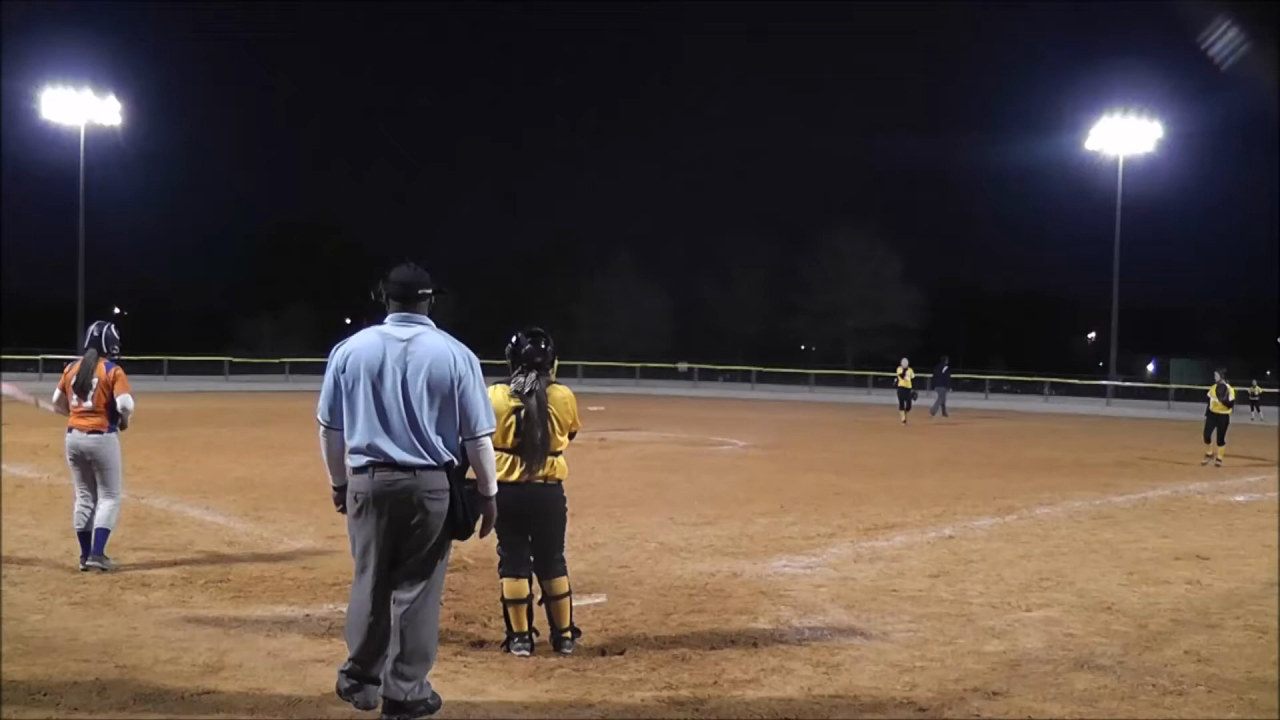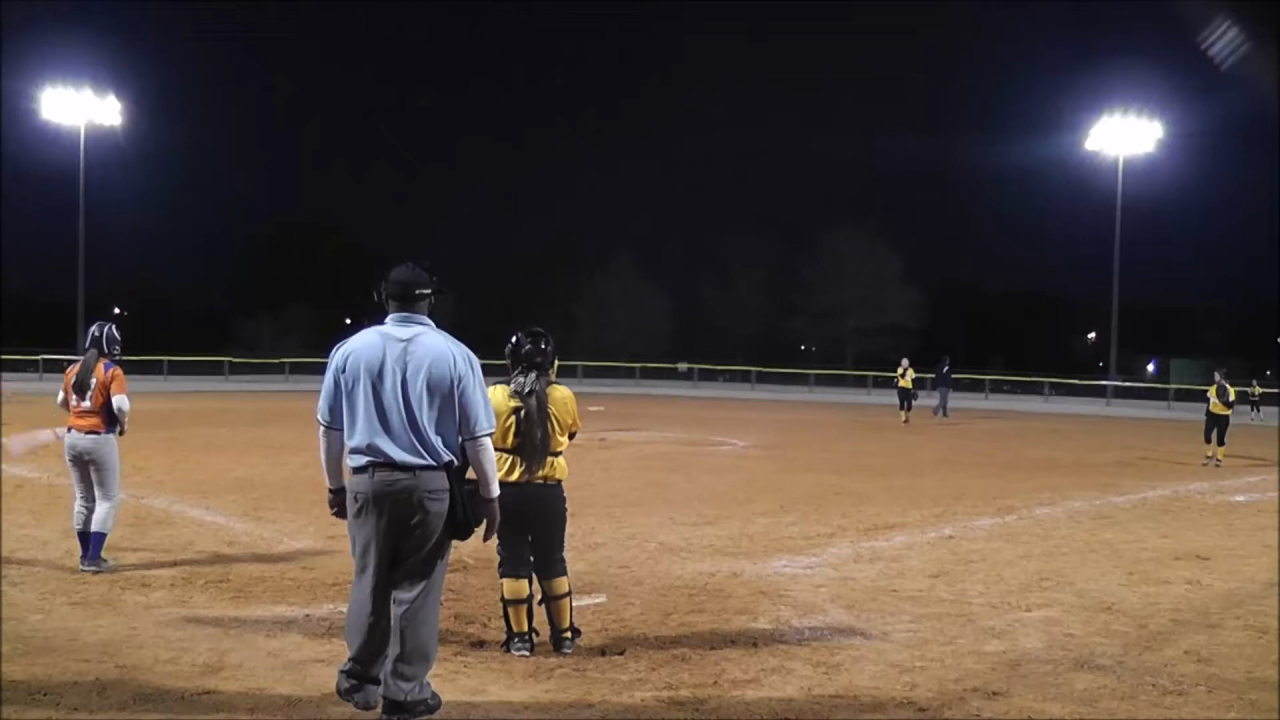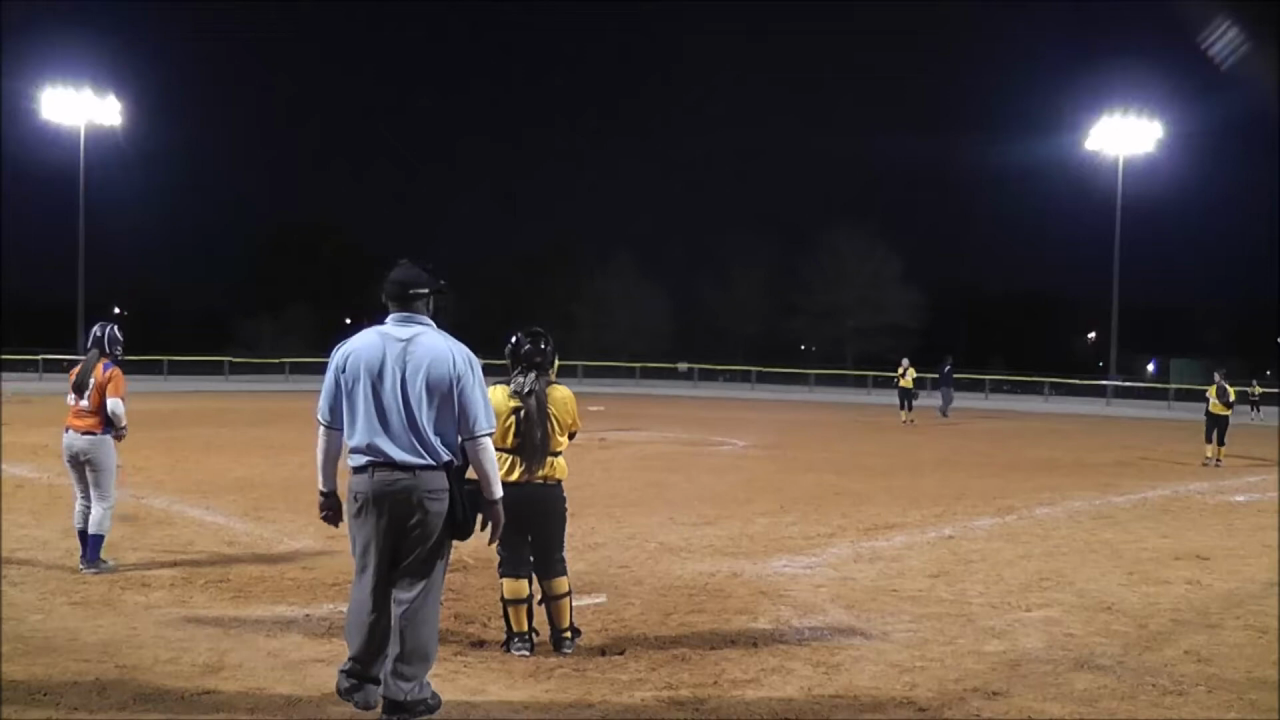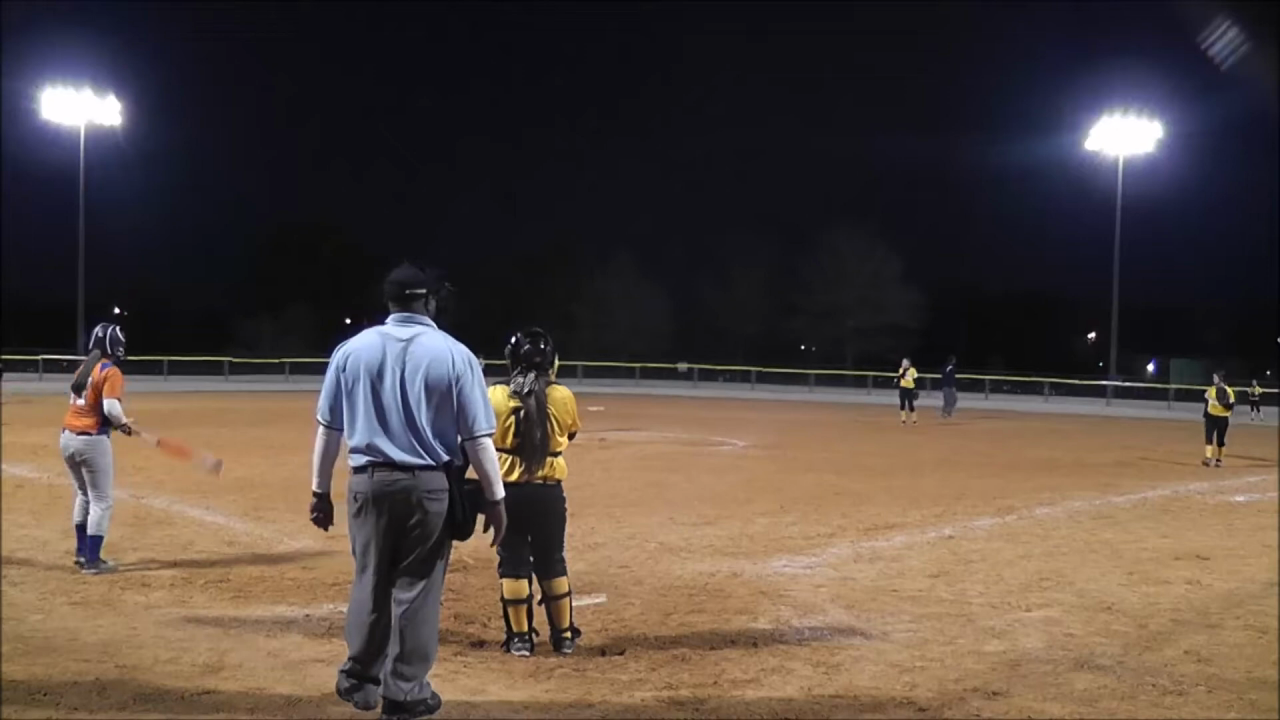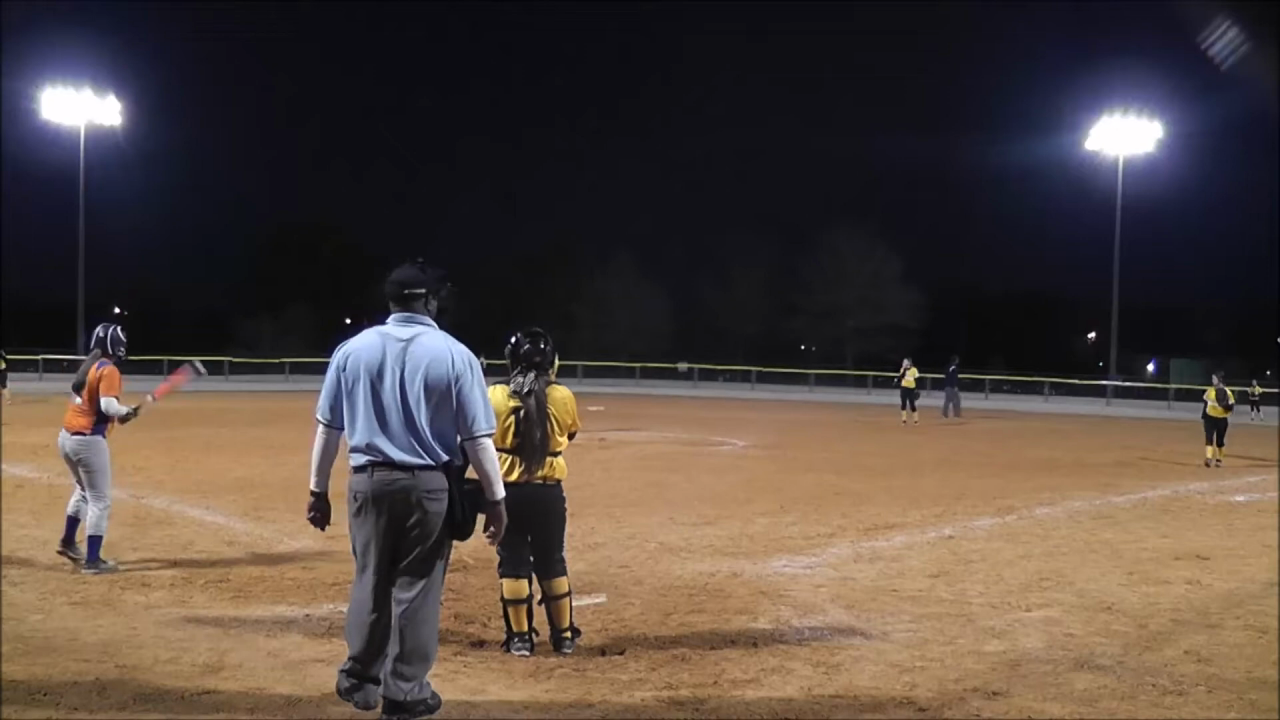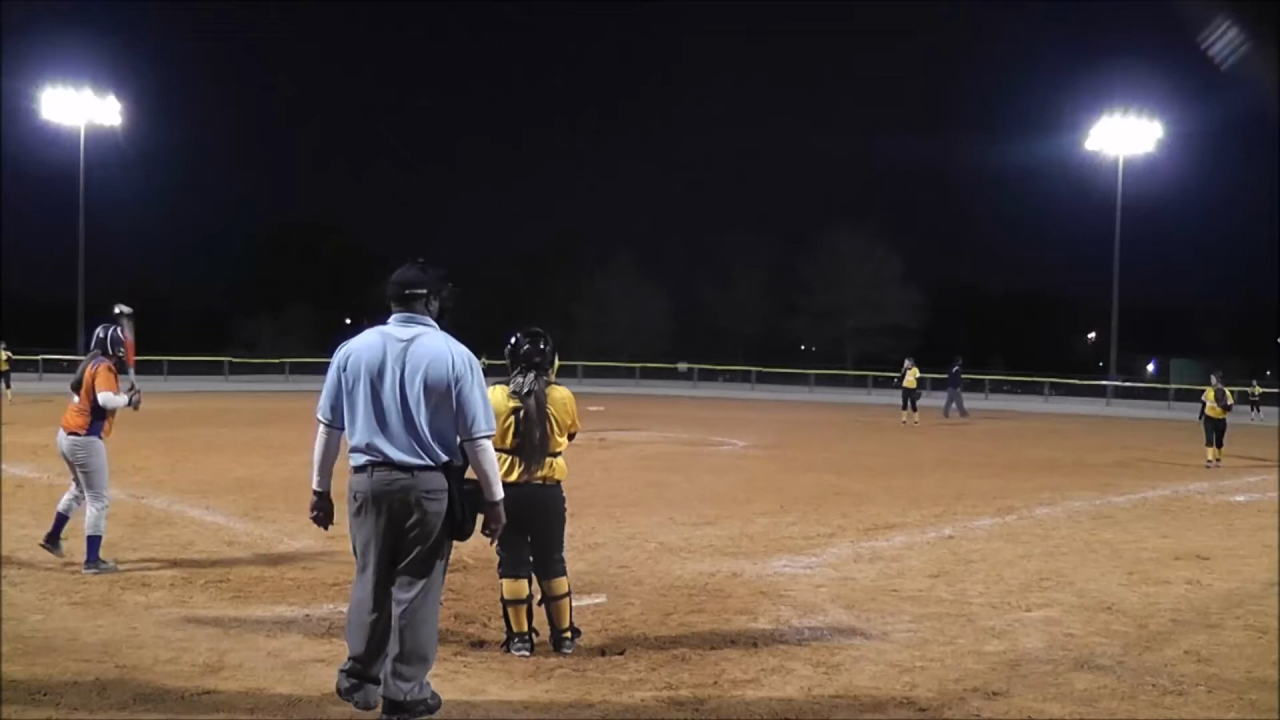
dt=0.1s
person 1, frame 1
left shoulder: (349, 350)
right shoulder: (454, 353)
left elbow: (330, 429)
right elbow: (477, 436)
left wrist: (339, 483)
right wrist: (487, 493)
left hip: (369, 482)
right hip: (430, 484)
left knee: (369, 583)
right knee: (417, 587)
left ankle: (361, 681)
person 1, frame 2
left shoulder: (350, 350)
right shoulder: (454, 353)
left elbow: (330, 429)
right elbow: (477, 437)
left wrist: (336, 487)
right wrist: (489, 496)
left hip: (368, 482)
right hip: (429, 485)
left knee: (369, 583)
right knee: (417, 587)
left ankle: (360, 681)
person 1, frame 3
left shoulder: (350, 350)
right shoulder: (454, 353)
left elbow: (329, 429)
right elbow: (477, 437)
left wrist: (327, 488)
right wrist: (493, 496)
left hip: (369, 482)
right hip: (429, 485)
left knee: (370, 583)
right knee: (417, 587)
left ankle: (361, 681)
person 1, frame 4
left shoulder: (352, 350)
right shoulder: (454, 354)
left elbow: (329, 429)
right elbow: (477, 437)
left wrist: (320, 490)
right wrist: (495, 497)
left hip: (369, 482)
right hip: (429, 485)
left knee: (370, 582)
right knee: (417, 587)
left ankle: (361, 681)
person 1, frame 5
left shoulder: (352, 349)
right shoulder: (454, 355)
left elbow: (328, 428)
right elbow: (478, 438)
left wrist: (318, 490)
right wrist: (495, 498)
left hip: (368, 482)
right hip: (429, 485)
left knee: (370, 582)
right knee: (417, 587)
left ankle: (360, 681)
person 1, frame 6
left shoulder: (354, 350)
right shoulder: (455, 356)
left elbow: (329, 428)
right elbow: (477, 439)
left wrist: (320, 489)
right wrist: (494, 499)
left hip: (369, 482)
right hip: (429, 486)
left knee: (371, 582)
right knee: (416, 587)
left ankle: (361, 681)
person 2, frame 1
left shoulder: (495, 396)
right shoulder: (564, 397)
left hip: (507, 490)
right hip: (549, 491)
left knee: (514, 562)
right knee: (553, 562)
left ankle: (520, 637)
right ankle: (564, 635)
person 2, frame 2
left shoulder: (495, 396)
right shoulder: (563, 397)
left hip: (507, 491)
right hip: (548, 491)
left knee: (513, 562)
right knee: (552, 562)
left ankle: (520, 638)
right ankle: (564, 635)
person 2, frame 3
left shoulder: (495, 396)
right shoulder: (563, 397)
left hip: (507, 491)
right hip: (548, 491)
left knee: (514, 562)
right knee: (552, 562)
left ankle: (520, 637)
right ankle: (564, 635)
person 2, frame 4
left shoulder: (495, 397)
right shoulder: (563, 397)
left hip: (507, 491)
right hip: (548, 492)
left knee: (513, 562)
right knee: (553, 562)
left ankle: (520, 637)
right ankle: (564, 635)
person 2, frame 5
left shoulder: (495, 396)
right shoulder: (563, 397)
left hip: (507, 491)
right hip: (548, 491)
left knee: (513, 562)
right knee: (552, 562)
left ankle: (520, 638)
right ankle: (563, 635)
person 2, frame 6
left shoulder: (495, 397)
right shoulder: (563, 397)
left hip: (507, 491)
right hip: (547, 492)
left knee: (513, 563)
right knee: (552, 562)
left ankle: (520, 638)
right ankle: (563, 635)
person 3, frame 1
left shoulder: (71, 368)
right shoulder: (113, 370)
left elbow: (58, 401)
right elbow: (126, 404)
right wrist: (125, 420)
left hip: (73, 438)
right hip: (102, 439)
left knee: (84, 498)
right knee: (110, 498)
left ankle: (85, 555)
right ankle: (96, 555)
person 3, frame 2
left shoulder: (73, 369)
right shoulder: (112, 371)
left elbow: (62, 402)
right elbow: (121, 405)
right wrist: (122, 424)
left hip: (73, 439)
right hip: (100, 440)
left knee: (83, 499)
right knee: (107, 500)
left ankle: (86, 556)
right ankle: (94, 558)
person 3, frame 3
left shoulder: (79, 368)
right shoulder: (112, 371)
right elbow: (114, 407)
right wrist: (121, 427)
left hip: (70, 438)
right hip: (96, 440)
left knee: (84, 498)
right knee: (102, 500)
left ankle: (87, 554)
right ankle: (93, 560)
person 3, frame 4
left shoulder: (84, 368)
right shoulder: (111, 371)
right elbow: (111, 408)
left wrist: (116, 421)
right wrist: (123, 423)
left hip: (68, 438)
right hip: (93, 441)
left knee: (84, 495)
right knee: (100, 501)
left ankle: (82, 551)
right ankle: (93, 560)
person 3, frame 5
left shoulder: (90, 366)
right shoulder: (107, 369)
right elbow: (109, 406)
left wrist: (122, 411)
right wrist: (127, 411)
left hip: (68, 436)
right hip: (89, 440)
left knee: (83, 490)
right knee: (99, 500)
left ankle: (68, 541)
right ankle: (93, 560)
person 3, frame 6
left shoulder: (91, 365)
right shoulder: (104, 367)
left elbow: (97, 401)
right elbow: (107, 401)
left wrist: (126, 398)
right wrist: (128, 399)
left hip: (66, 436)
right hip: (85, 441)
left knee: (79, 488)
right knee: (97, 500)
left ankle: (53, 537)
right ankle: (92, 561)
